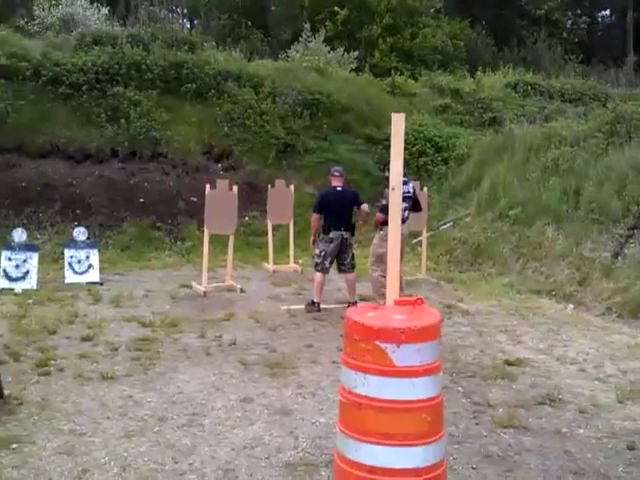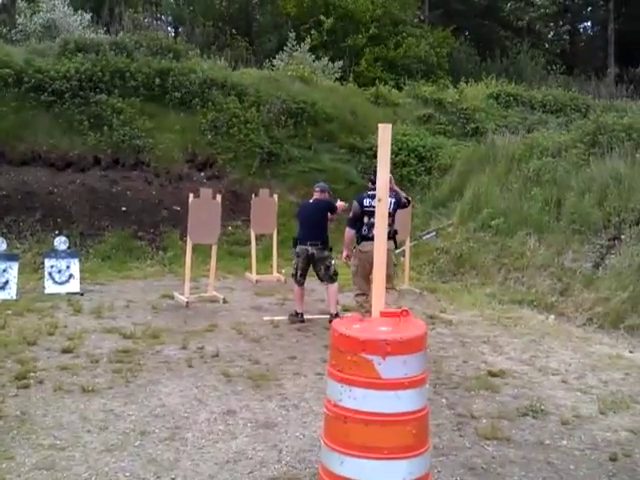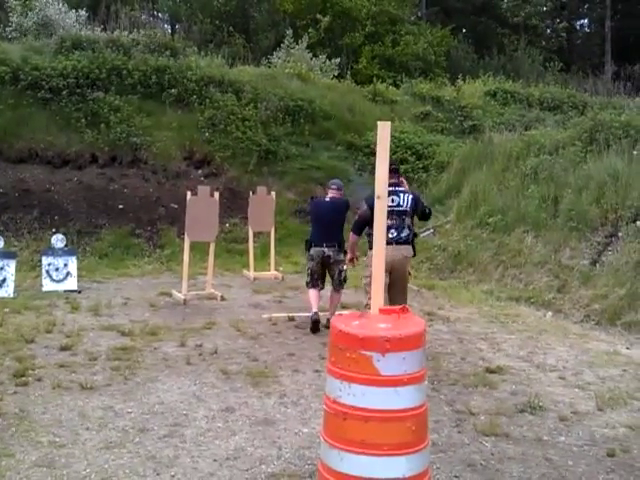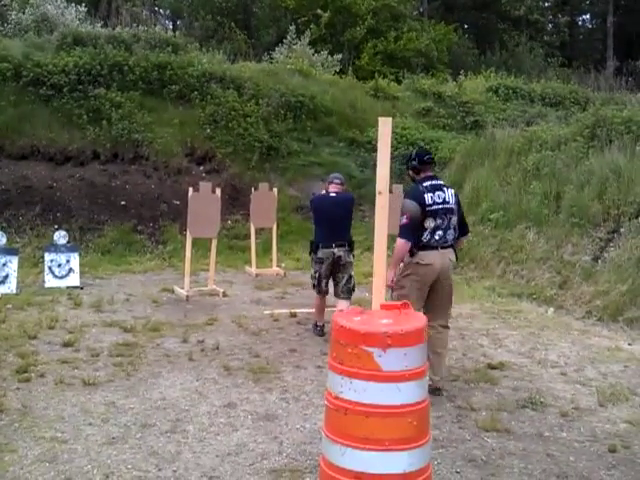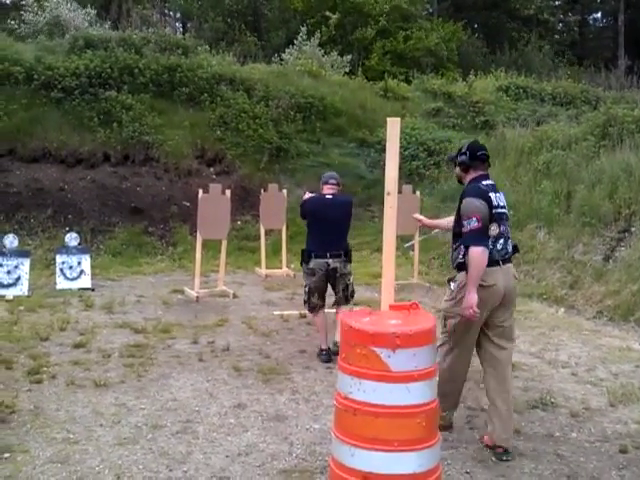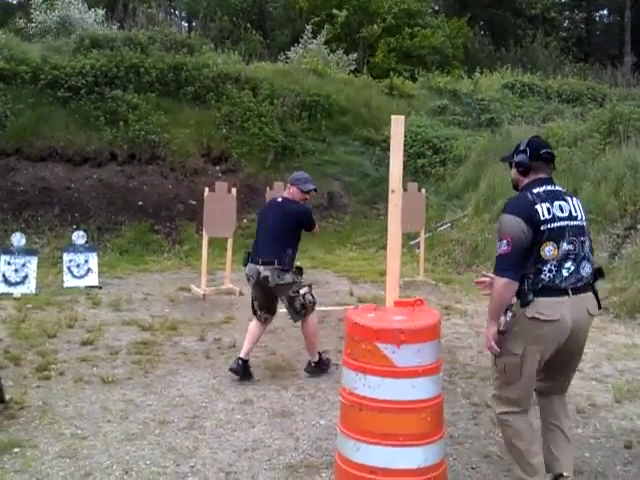
dt=0.7s
person 1, frame 1
right shoulder: (409, 185)
left elbow: (382, 214)
right elbow: (418, 207)
left wrist: (375, 224)
left hip: (388, 232)
right hip: (402, 231)
left knee: (377, 269)
person 1, frame 2
left shoulder: (361, 199)
right shoulder: (393, 199)
left elbow: (351, 226)
right elbow: (407, 201)
left wrist: (346, 249)
right wrist: (394, 187)
left hip: (365, 247)
right hip: (386, 247)
left knee: (362, 288)
right knee: (388, 287)
person 1, frame 3
left shoulder: (373, 198)
right shoulder: (412, 197)
left elbow: (357, 227)
right elbow: (426, 214)
left wrist: (351, 251)
right hip: (404, 252)
right knee: (399, 298)
person 1, frame 4
left shoulder: (415, 194)
right shoulder: (450, 193)
left elbow: (405, 236)
right elbow: (462, 232)
left wrist: (392, 268)
left hip: (421, 260)
right hip: (446, 259)
right knee: (439, 321)
right ankle: (435, 380)
person 1, frame 5
left shoulder: (472, 194)
right shoulder: (495, 193)
left elbow: (477, 246)
left wrist: (470, 291)
right wrist: (431, 223)
left hip: (481, 280)
right hip: (505, 277)
left knee: (453, 351)
right knee: (498, 358)
left ankle: (442, 416)
right ankle: (500, 437)
person 1, frame 6
left shoulder: (518, 207)
right shoulder: (573, 203)
left elbow: (509, 275)
left wrist: (492, 322)
right wrist: (501, 281)
left hip: (540, 313)
right hip: (582, 307)
left knee: (510, 402)
right knee: (552, 392)
person 2, frame 1
left shoulder: (324, 194)
right shoulder: (351, 193)
left elbow: (315, 217)
right elbow: (365, 209)
left wrist: (313, 235)
right wrist: (361, 221)
left hip: (329, 235)
right hip: (346, 234)
left knee: (320, 269)
right knee: (349, 269)
left ankle: (315, 303)
right ankle: (352, 302)
person 2, frame 2
left shoulder: (302, 208)
right shoulder: (325, 203)
right elbow: (340, 208)
left wrist: (328, 216)
right wrist: (338, 205)
left hip: (301, 247)
right hip: (320, 248)
left knee: (299, 281)
right knee: (331, 280)
left ankle: (299, 313)
right ankle: (334, 314)
person 2, frame 3
left shoulder: (314, 204)
right shoulder: (343, 204)
left hip: (315, 249)
right hip: (335, 250)
left knee: (314, 285)
right knee: (338, 286)
left ankle: (315, 313)
right ankle: (330, 319)
person 2, frame 4
left shoulder: (316, 200)
right shoulder: (349, 199)
left hip: (322, 251)
right hip: (344, 251)
left knee: (320, 291)
right knee: (344, 294)
left ankle: (319, 325)
person 2, frame 5
left shoulder: (309, 203)
right shoulder: (347, 202)
left hip: (314, 262)
right hip: (339, 261)
left knee: (316, 307)
right knee: (343, 301)
left ankle: (324, 349)
right ankle: (339, 341)
person 2, frame 6
left shoulder: (268, 207)
right shoulder: (301, 211)
right elbow: (314, 231)
left hip: (254, 268)
right hip: (280, 272)
left knee: (261, 317)
right knee: (307, 313)
left ankle: (241, 361)
right ankle: (315, 361)
